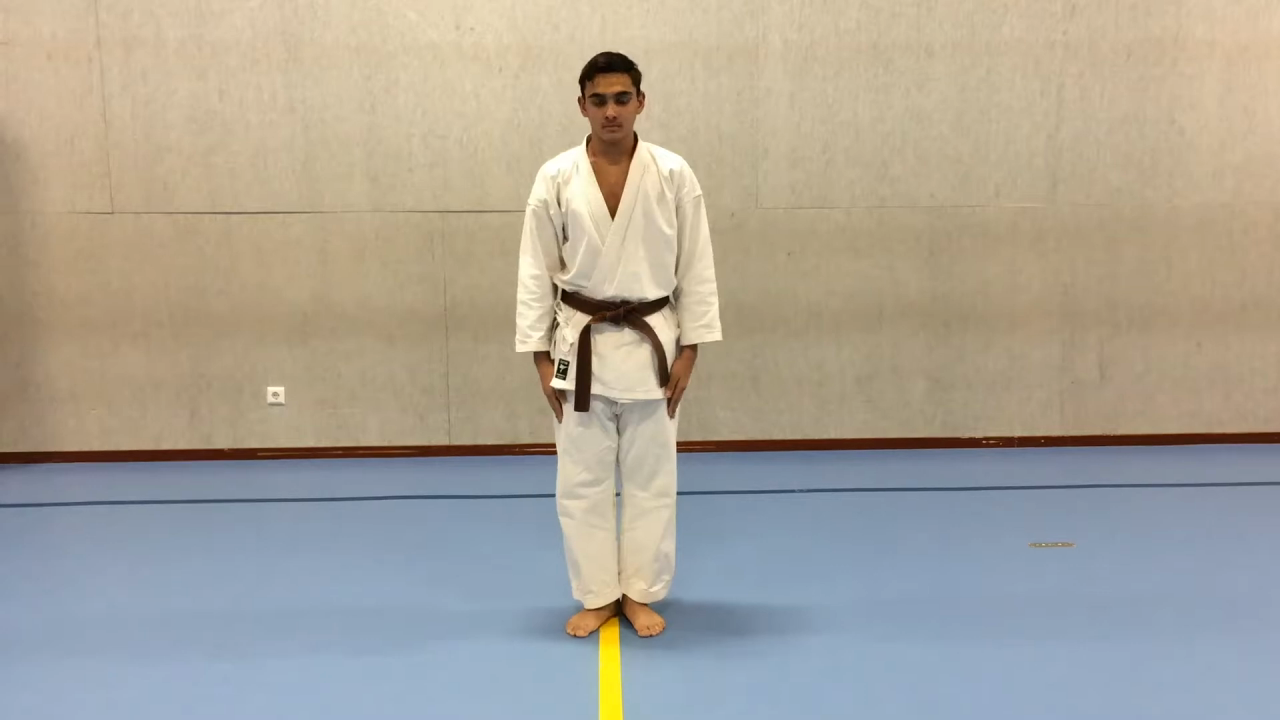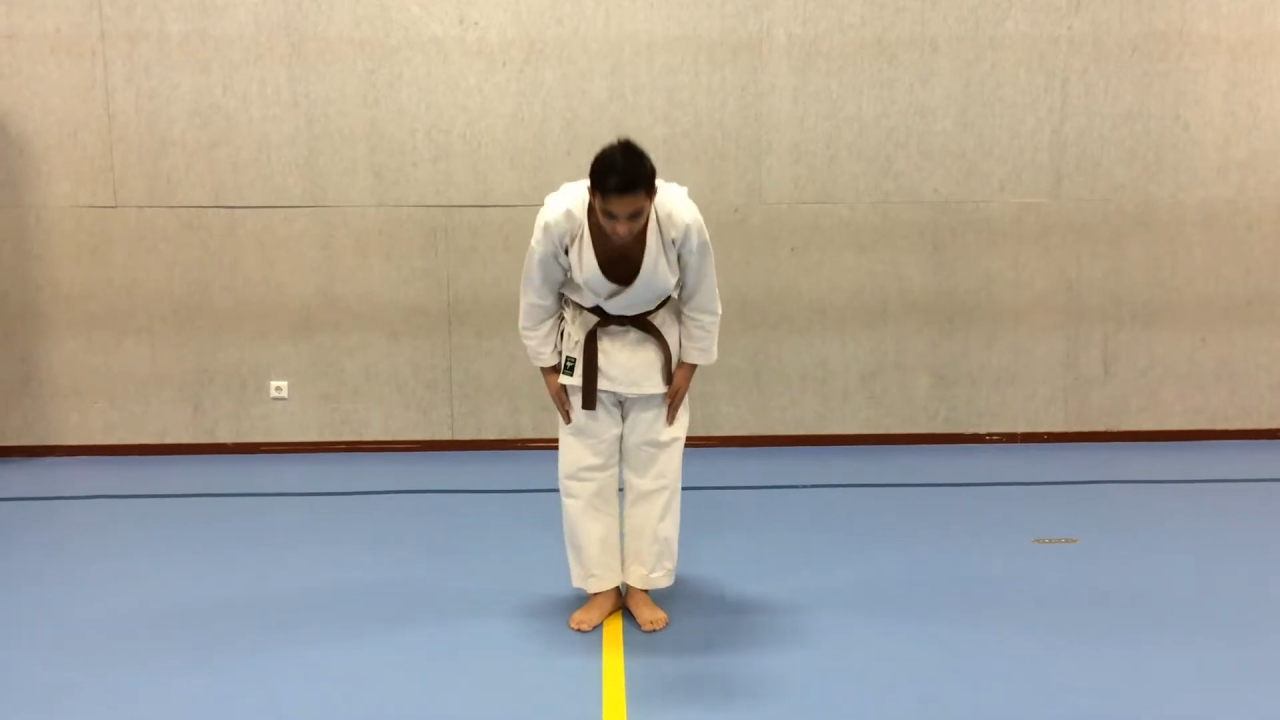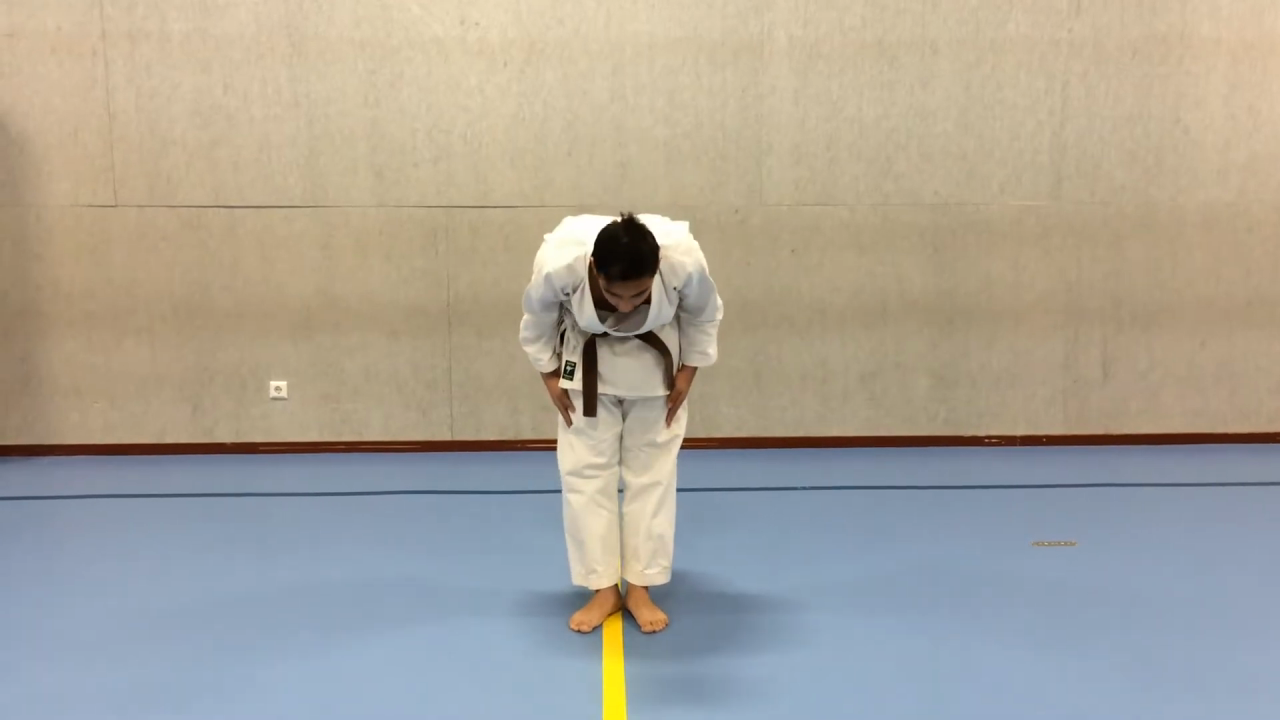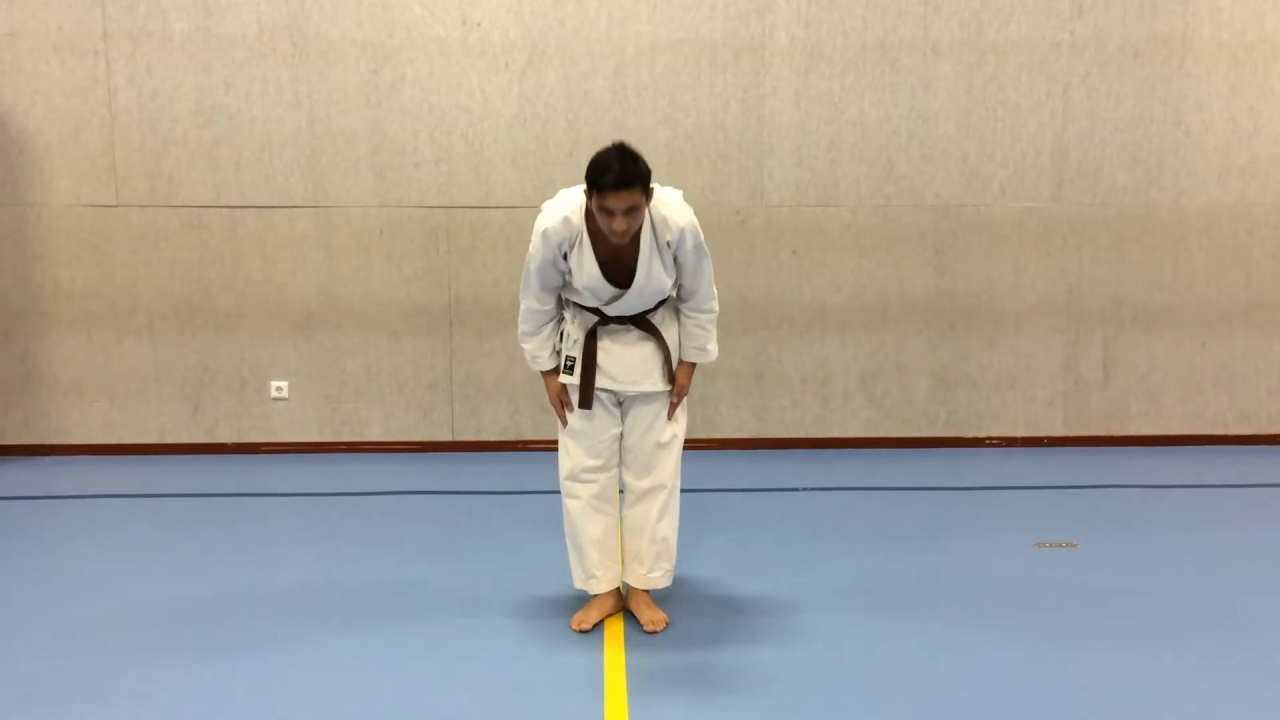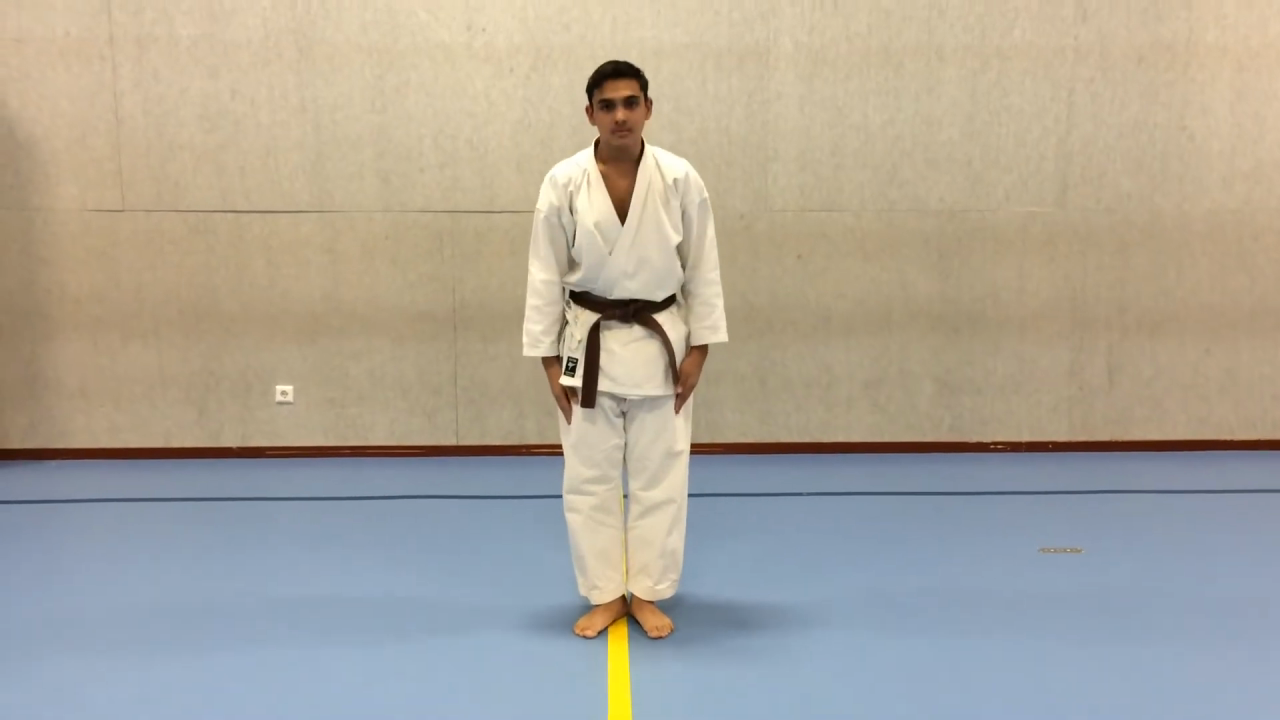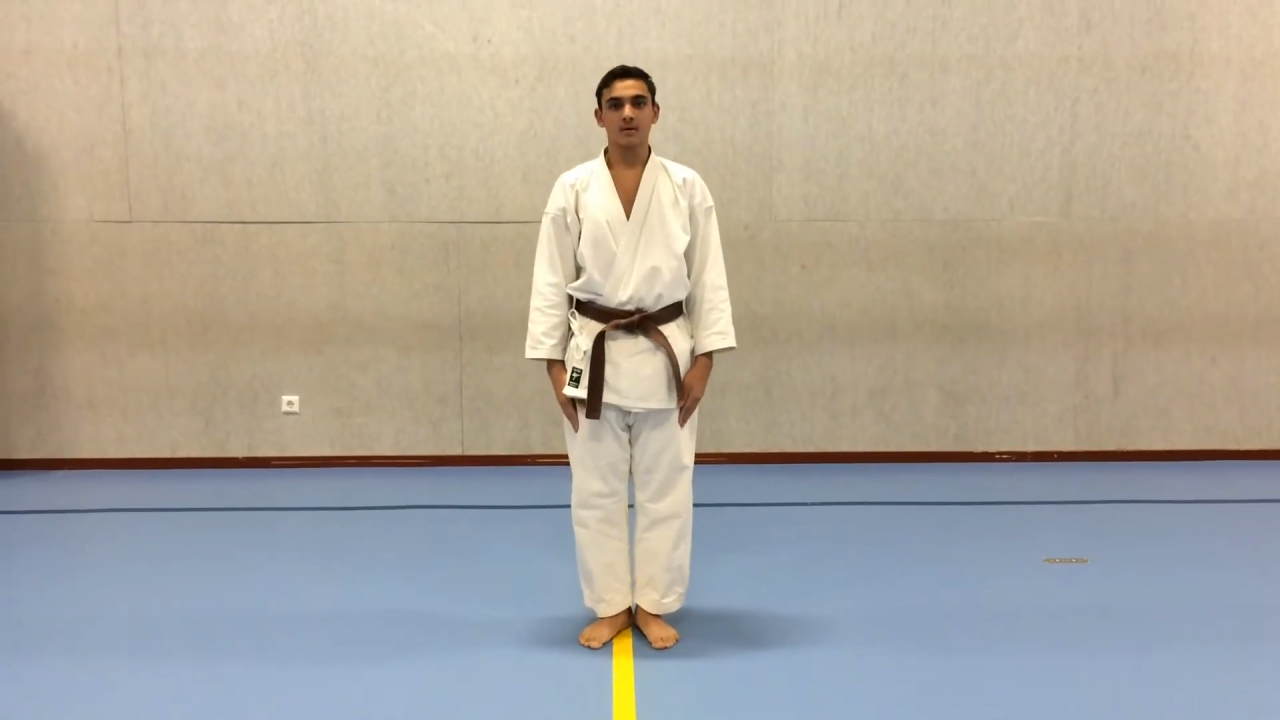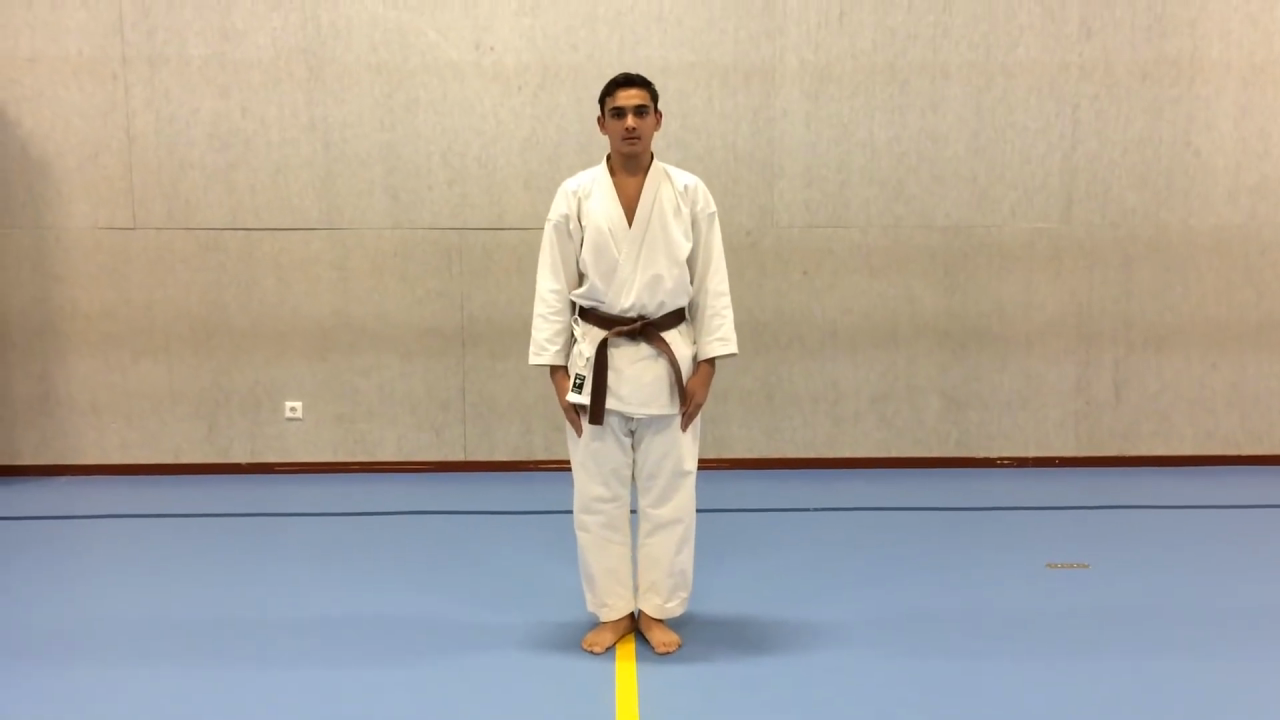
dt=0.4s
person 1, frame 1
left shoulder: (673, 174)
right shoulder: (556, 178)
left elbow: (696, 269)
right elbow: (536, 272)
left wrist: (689, 351)
right wrist: (541, 356)
left hip: (651, 343)
right hip: (581, 343)
left knee: (651, 478)
right knee: (582, 480)
left ankle: (639, 594)
right ankle: (597, 596)
person 1, frame 2
left shoulder: (683, 219)
right shoulder: (558, 219)
left elbow: (702, 303)
right elbow: (537, 300)
left wrist: (687, 366)
right wrist: (549, 369)
left hip: (656, 345)
right hip: (586, 346)
left knee: (654, 469)
right knee: (585, 469)
left ankle: (640, 586)
right ankle: (602, 587)
person 1, frame 3
left shoulder: (684, 260)
right shoulder: (558, 263)
left elbow: (705, 312)
right elbow: (538, 318)
left wrist: (688, 371)
right wrist: (550, 375)
left hip: (654, 351)
right hip: (587, 353)
left knee: (652, 469)
right knee: (586, 469)
left ankle: (640, 587)
right ankle: (603, 588)
person 1, frame 4
left shoulder: (677, 220)
right shoulder: (556, 224)
left elbow: (699, 298)
right elbow: (538, 301)
left wrist: (689, 363)
right wrist: (548, 370)
left hip: (653, 343)
right hip: (587, 343)
left knee: (653, 470)
right knee: (586, 469)
left ankle: (642, 587)
right ankle: (602, 588)
person 1, frame 5
left shoulder: (680, 179)
right shoulder: (563, 181)
left elbow: (702, 270)
right elbow: (545, 274)
left wrist: (698, 350)
right wrist: (549, 359)
left hip: (660, 342)
right hip: (589, 342)
left knee: (660, 477)
right knee: (589, 478)
left ankle: (647, 593)
right ankle: (605, 594)
person 1, frame 6
left shoulder: (686, 186)
right shoulder: (573, 187)
left elbow: (708, 276)
right elbow: (551, 280)
left wrist: (704, 359)
right wrist: (554, 364)
left hip: (665, 352)
right hip: (594, 352)
left knee: (666, 488)
right knee: (597, 489)
left ankle: (654, 605)
right ankle: (610, 606)
person 1, frame 7
left shoulder: (689, 193)
right shoulder: (575, 195)
left elbow: (710, 283)
right elbow: (554, 287)
left wrist: (706, 366)
right wrist: (558, 371)
left hip: (668, 358)
right hip: (597, 359)
left knee: (668, 494)
right knee: (599, 495)
left ankle: (657, 610)
right ankle: (613, 611)
